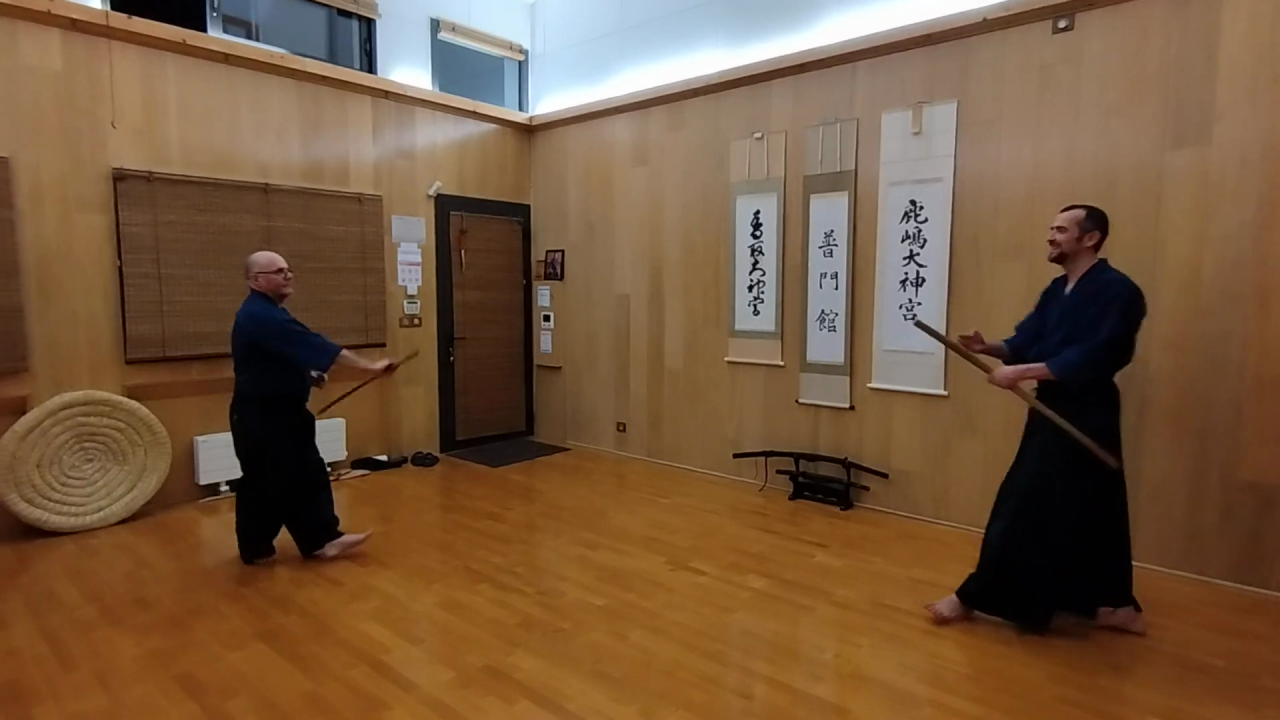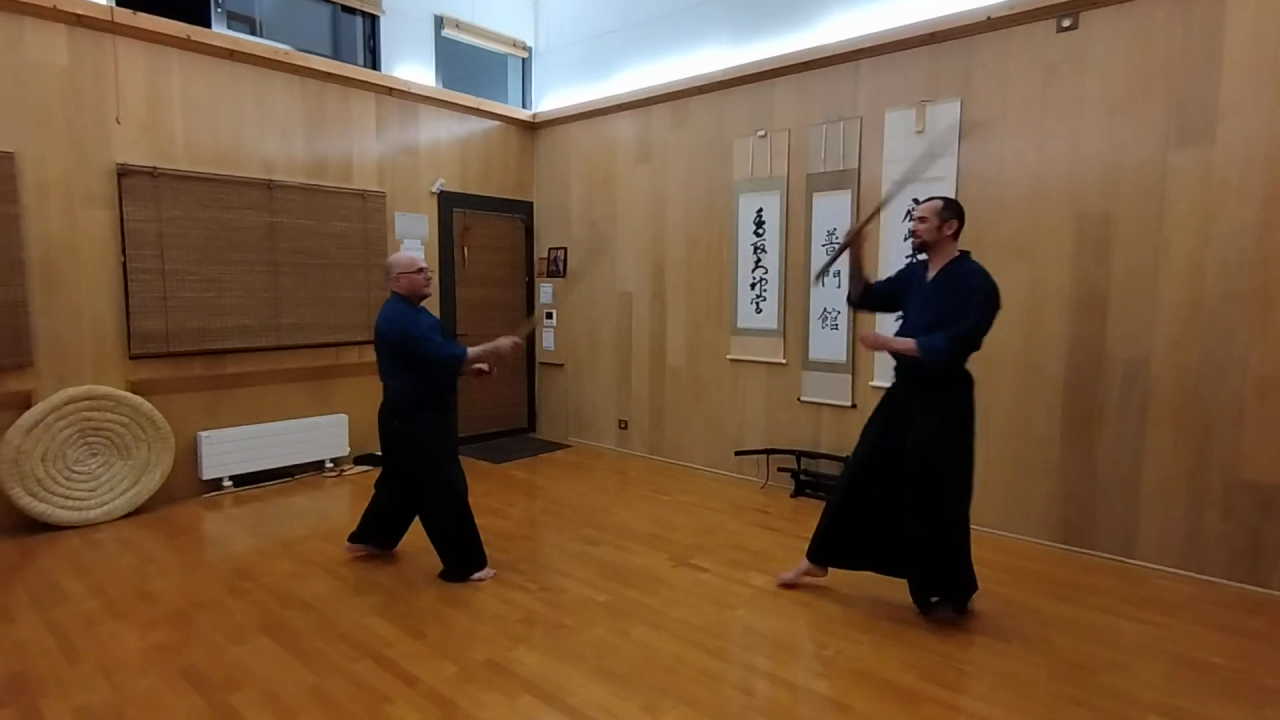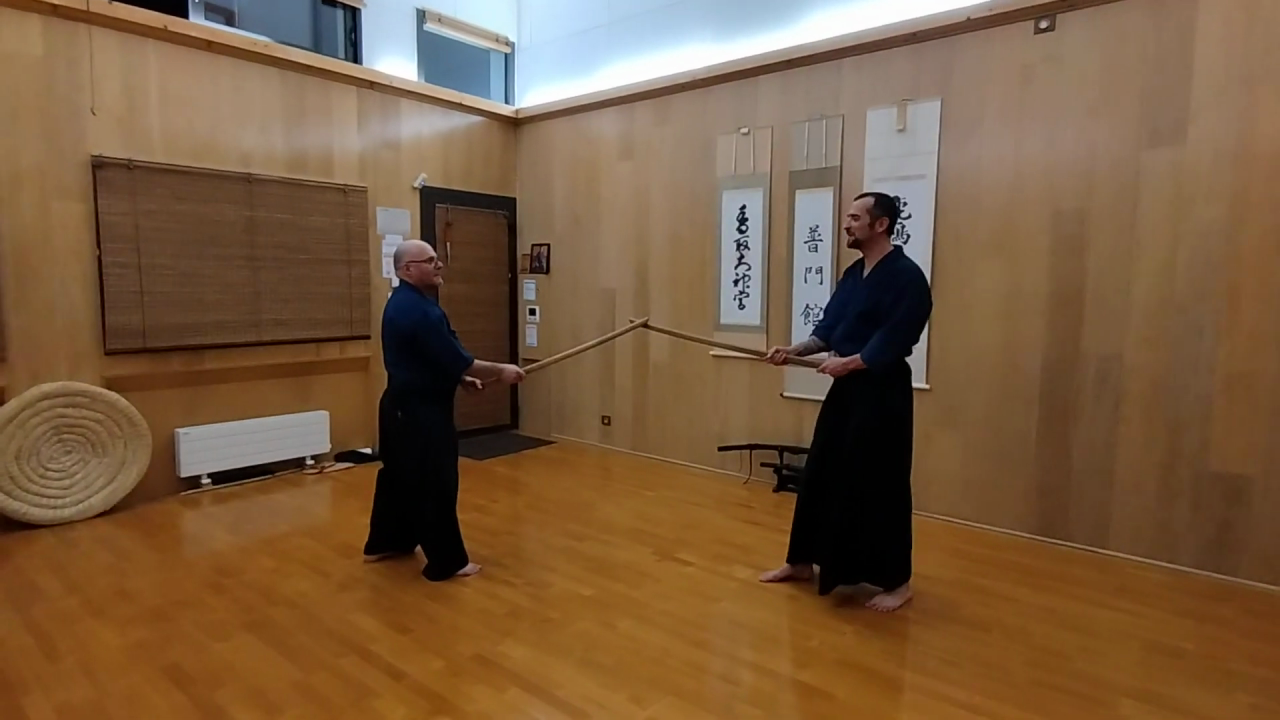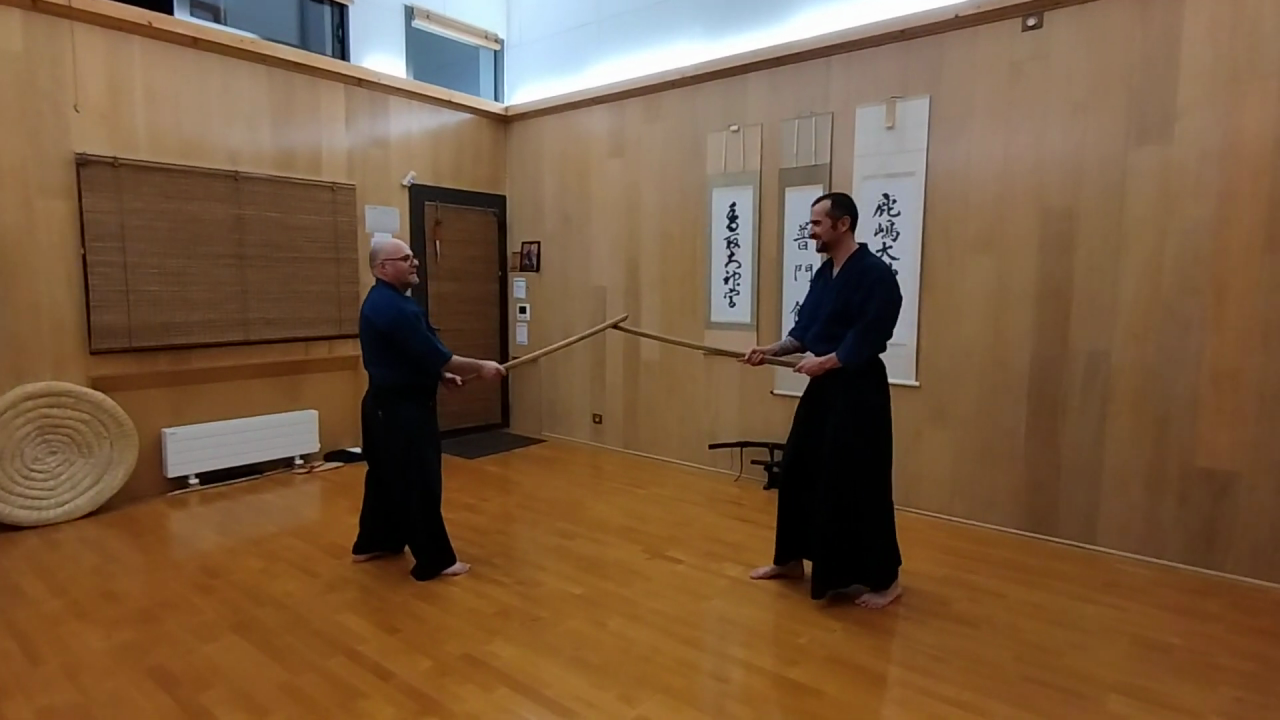
dt=1s
person 1, frame 1
left shoulder: (1116, 291)
right shoulder: (1057, 290)
left elbow: (1090, 359)
right elbow: (1026, 342)
left wrist: (1021, 373)
right wrist: (988, 347)
left hip: (1084, 415)
right hip: (1054, 409)
left knee: (1029, 507)
right knee: (1087, 513)
left ankle: (974, 597)
right ankle: (1115, 605)
person 1, frame 2
left shoulder: (974, 282)
right shoulder: (914, 276)
left elbow: (953, 344)
right elbow: (864, 297)
left wrist: (889, 342)
right wrist: (855, 254)
left hip: (942, 402)
right hip: (903, 394)
left knee: (935, 497)
right knee: (861, 477)
left ankle: (951, 593)
right ankle: (818, 560)
person 1, frame 3
left shoulder: (906, 276)
right shoulder: (853, 274)
left elbow: (896, 340)
right elbow: (829, 329)
left wrist: (850, 362)
right wrist: (793, 351)
left hip: (883, 391)
right hip: (847, 388)
left knee: (880, 485)
right knee: (820, 473)
left ankle: (896, 580)
right ankle: (802, 560)
person 1, frame 4
left shoulder: (874, 274)
right shoulder: (824, 273)
left elbow: (870, 339)
right elbow: (805, 330)
left wrist: (826, 361)
right wrist: (772, 350)
left hip: (859, 390)
right hip: (823, 387)
left knee: (859, 484)
right knee: (798, 470)
left ankle: (883, 578)
right ankle: (790, 558)
person 2, frame 1
left shoulder: (270, 312)
right shoulder: (260, 317)
right elbow: (313, 346)
left wrist: (306, 376)
right wrist: (370, 366)
left hip: (285, 411)
right hip: (260, 416)
left knee: (309, 474)
right knee: (264, 483)
left ankle: (323, 538)
right ankle: (253, 548)
person 2, frame 2
left shoulder: (411, 314)
right shoulder: (400, 319)
left elbow: (438, 358)
right elbow: (445, 357)
left wrist: (472, 365)
right wrist: (492, 348)
left hip: (412, 415)
right hip: (415, 419)
left knee: (402, 482)
right knee: (446, 489)
left ankle: (369, 538)
right ankle: (465, 565)
person 2, frame 3
left shoulder: (404, 302)
right shoulder: (417, 309)
right elbow: (453, 358)
left wrist: (460, 378)
right wrist: (500, 371)
left hip: (405, 405)
right hip: (420, 410)
left knee: (400, 476)
right knee: (435, 484)
left ankle: (384, 543)
right ankle: (446, 561)
person 2, frame 4
left shoulder: (383, 301)
right shoulder: (393, 308)
right elbow: (432, 354)
left wrist: (441, 375)
right wrist: (479, 367)
left hip: (388, 404)
right hip: (401, 409)
left knee: (388, 476)
right knee: (419, 483)
left ankle: (373, 542)
right ankle: (434, 560)
